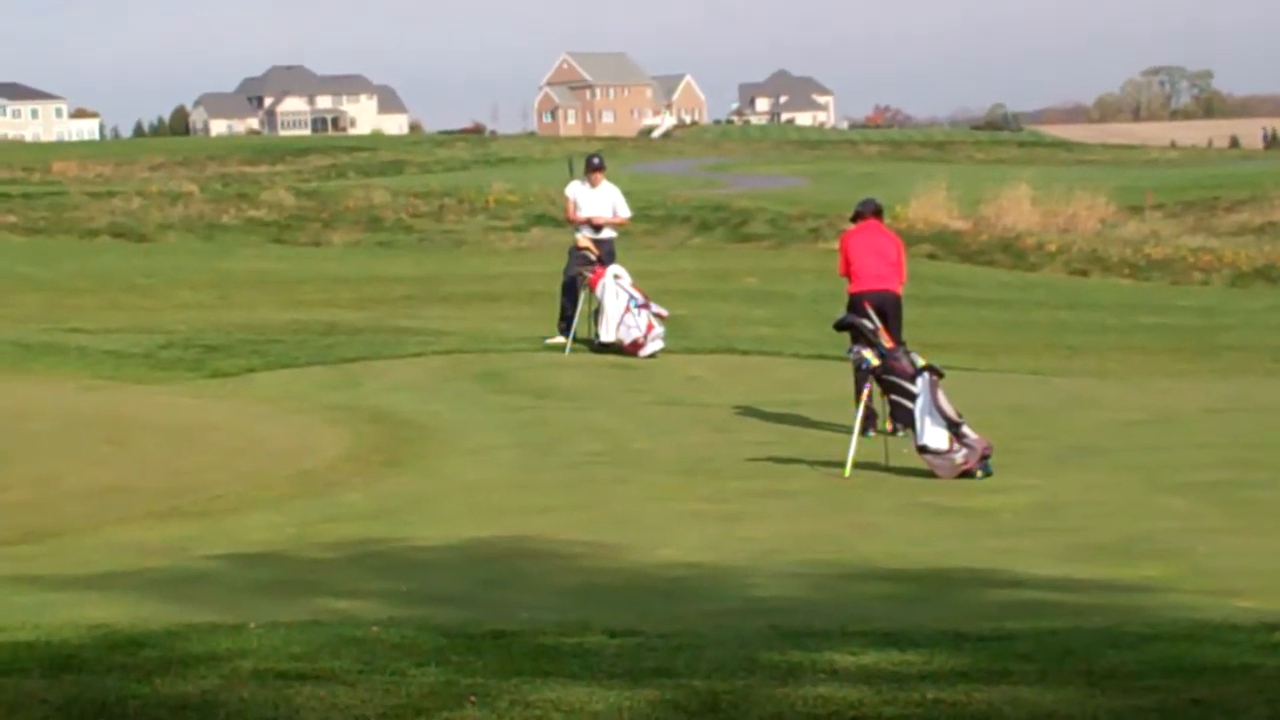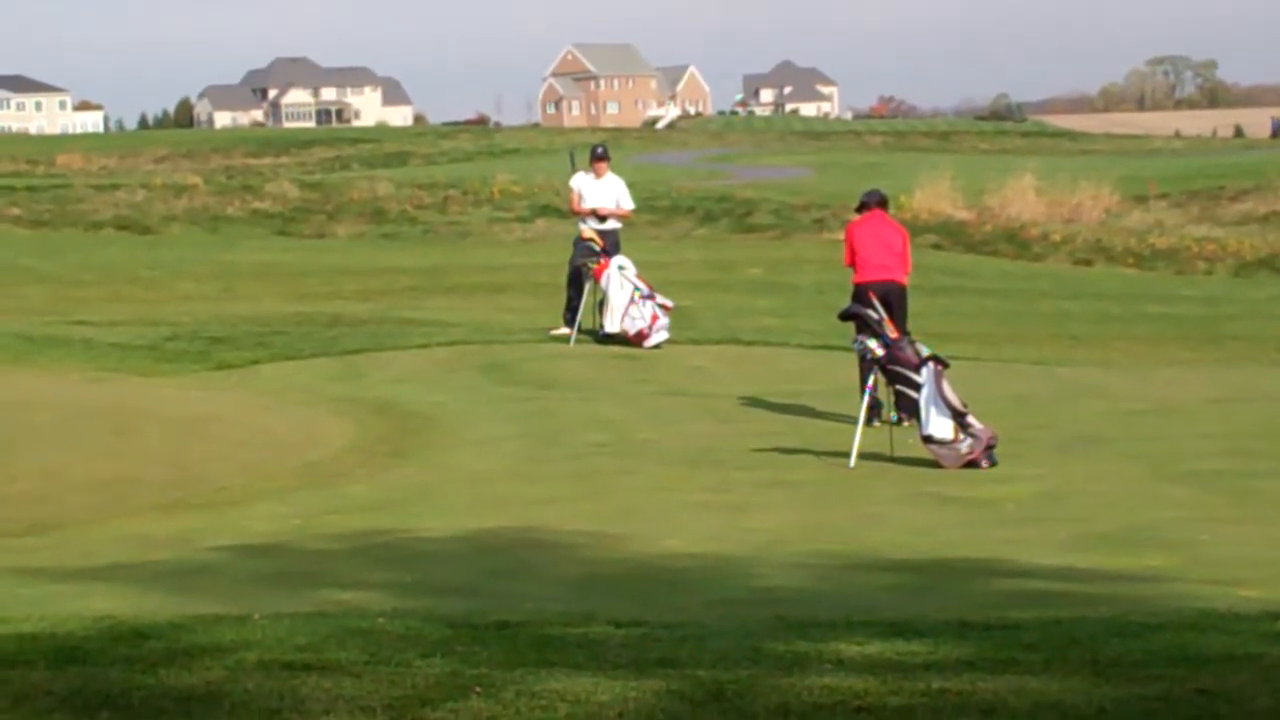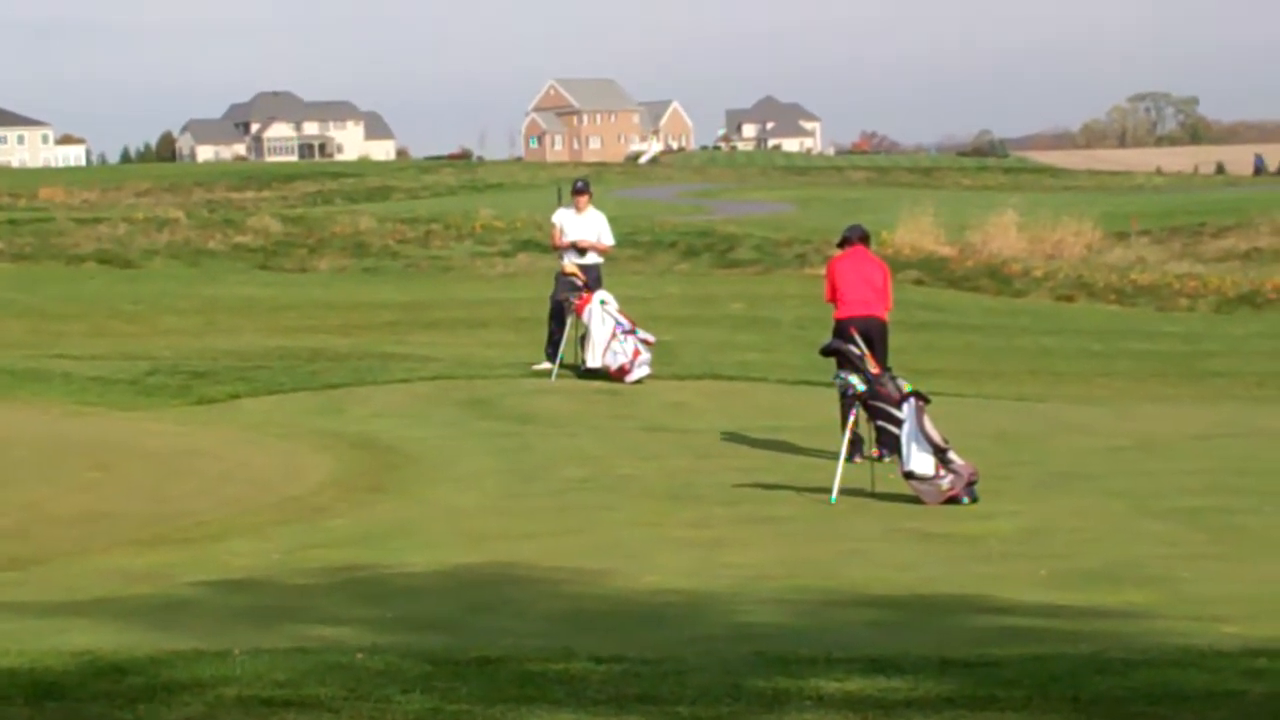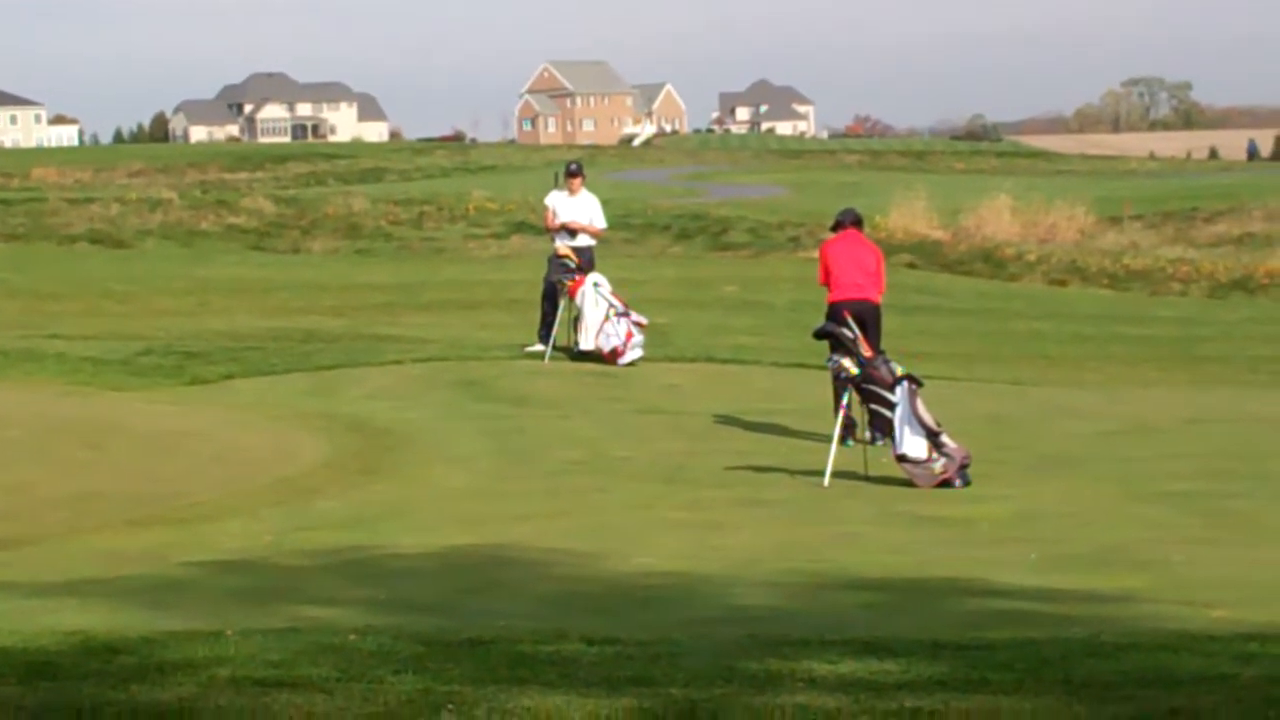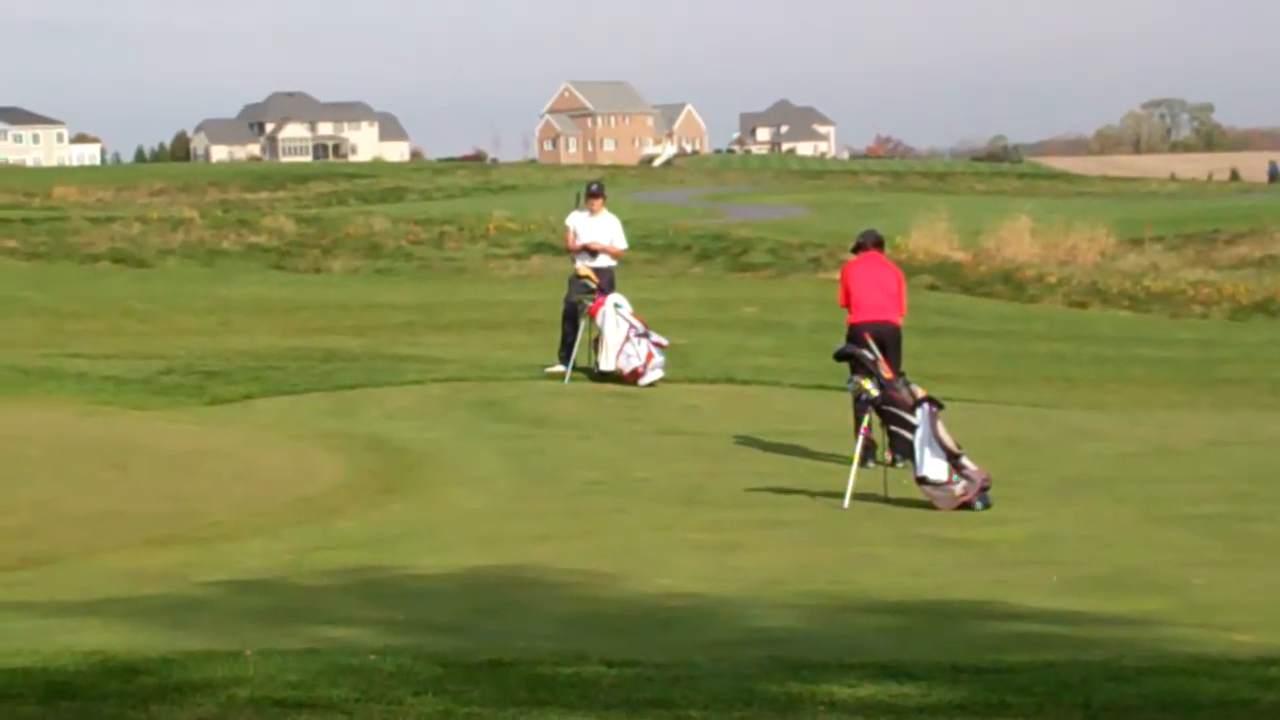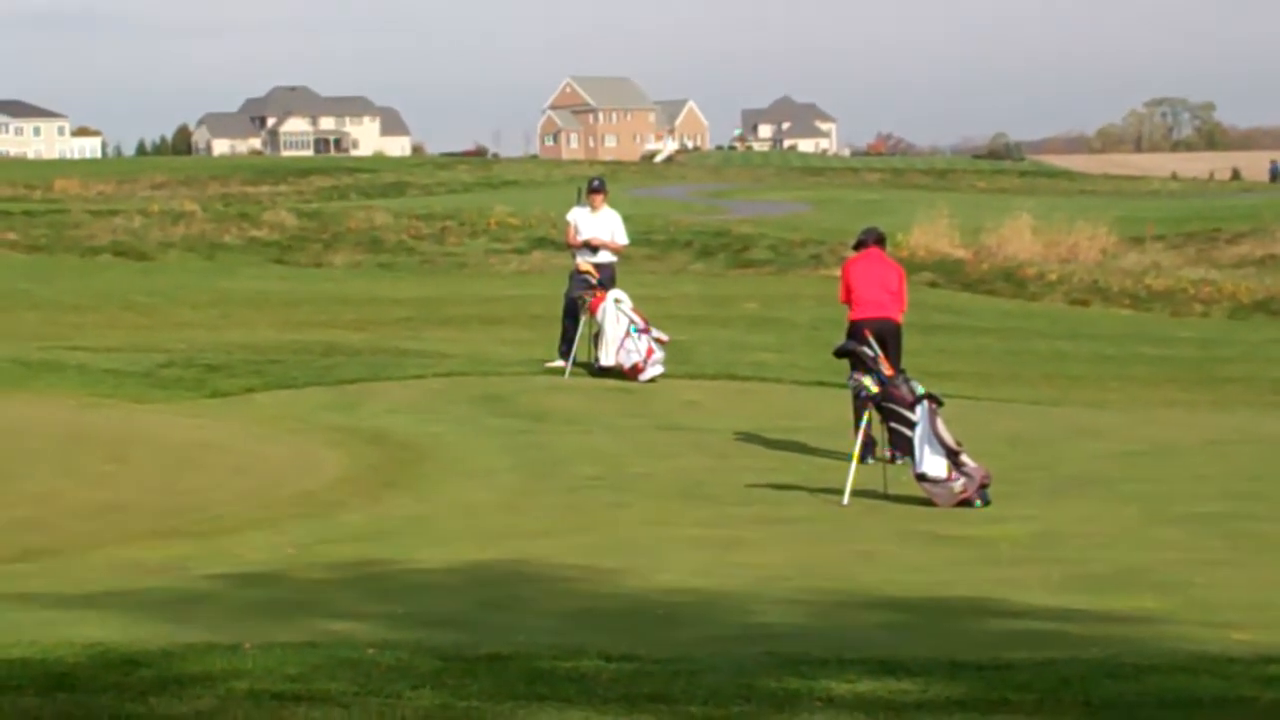
dt=0.4s
person 1, frame 1
left shoulder: (848, 237)
right shoulder: (894, 239)
left elbow: (844, 271)
right elbow: (901, 278)
left hip: (861, 296)
right hip: (890, 297)
left ankle: (868, 422)
right ankle: (899, 420)
person 1, frame 2
left shoulder: (854, 227)
right shoulder: (899, 229)
left elbow: (850, 261)
right elbow: (906, 268)
left hip: (866, 286)
right hip: (895, 286)
left ankle: (873, 411)
right ankle: (904, 411)
person 1, frame 3
left shoulder: (835, 263)
right shoulder: (880, 265)
left elbow: (831, 298)
right elbow: (887, 304)
left hip: (847, 323)
right hip: (876, 323)
left ankle: (854, 447)
right ankle: (885, 447)
person 1, frame 4
left shoulder: (828, 246)
right shoulder: (873, 248)
left elbow: (824, 281)
right elbow: (880, 287)
left hip: (840, 305)
right hip: (869, 306)
left ankle: (847, 430)
right ankle: (878, 430)
person 1, frame 5
left shoulder: (849, 268)
right shoulder: (894, 270)
left elbow: (844, 302)
right elbow: (901, 310)
left hip: (860, 327)
right hip: (889, 328)
left ankle: (867, 452)
right ankle: (898, 451)
person 1, frame 6
left shoulder: (851, 264)
right shoulder: (896, 268)
left elbow: (845, 299)
right elbow: (902, 306)
left hip: (861, 324)
right hip: (890, 325)
left ankle: (866, 449)
person 2, frame 1
left shoulder: (612, 191)
right shoulder: (575, 187)
left elbow: (625, 219)
right elbow: (569, 216)
left wrist: (605, 220)
right wrist: (588, 220)
left hip: (604, 244)
right hip: (582, 242)
right knee: (569, 283)
right ankle: (565, 332)
person 2, frame 2
left shoulder: (617, 183)
right shoulder: (580, 179)
left elbow: (628, 212)
right elbow: (574, 208)
left wrist: (609, 211)
right wrist: (592, 210)
left hip: (609, 235)
right hip: (587, 233)
right knee: (575, 274)
right ankle: (569, 323)
person 2, frame 3
left shoulder: (598, 217)
right shoulder: (562, 214)
left elbow: (607, 248)
right elbow: (555, 243)
left wrist: (590, 244)
right wrist: (572, 243)
left hip: (591, 270)
right hip: (568, 268)
right knee: (556, 309)
right ankle: (551, 358)
person 2, frame 4
left shoulder: (591, 200)
right shoulder: (554, 196)
left elbow: (599, 231)
right elbow: (547, 225)
left wrist: (581, 226)
right wrist: (562, 225)
left hip: (584, 252)
right hip: (561, 250)
right knee: (549, 291)
right ankle: (544, 339)
person 2, frame 5
left shoulder: (612, 221)
right shoulder: (575, 217)
left elbow: (620, 252)
right elbow: (568, 246)
left wrist: (601, 247)
right wrist: (584, 246)
left hip: (604, 273)
right knee: (570, 312)
right ankle: (564, 361)
person 2, frame 6
left shoulder: (613, 216)
right shoulder: (577, 212)
left elbow: (620, 247)
right elbow: (569, 241)
left wrist: (603, 242)
right wrist: (585, 242)
left hip: (605, 269)
right hip: (582, 267)
right knee: (570, 307)
right ankle: (564, 356)
